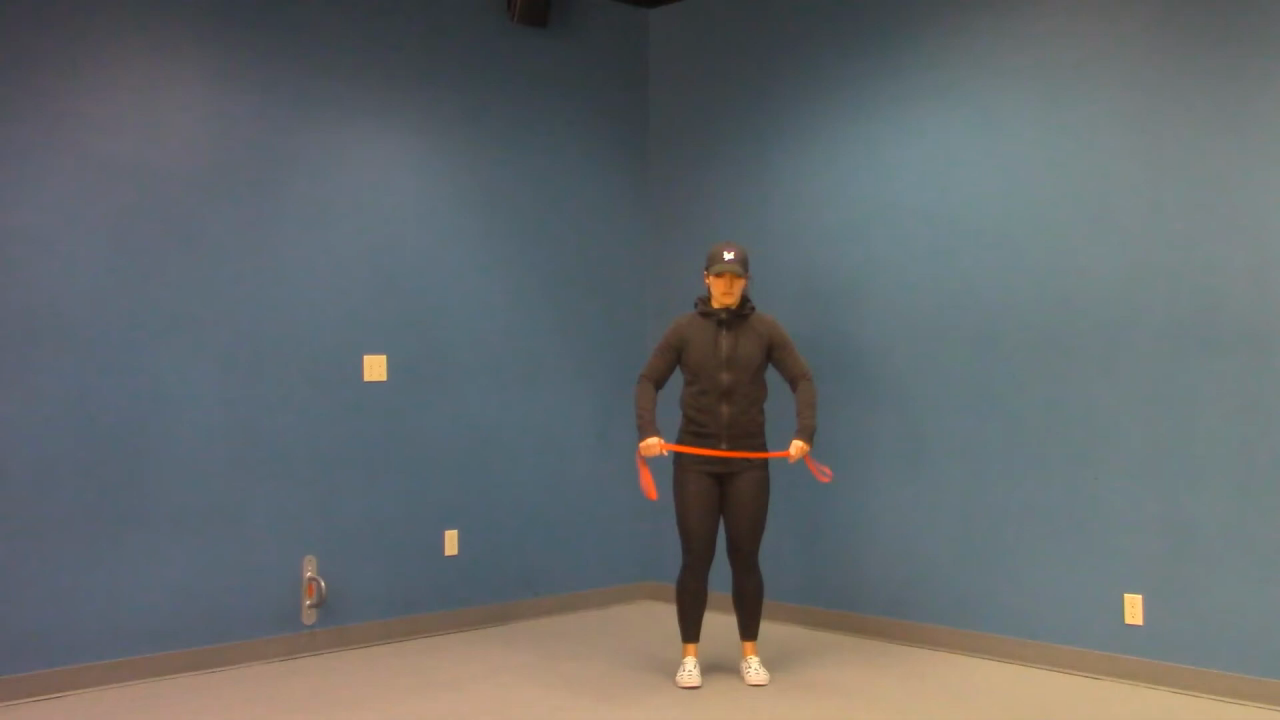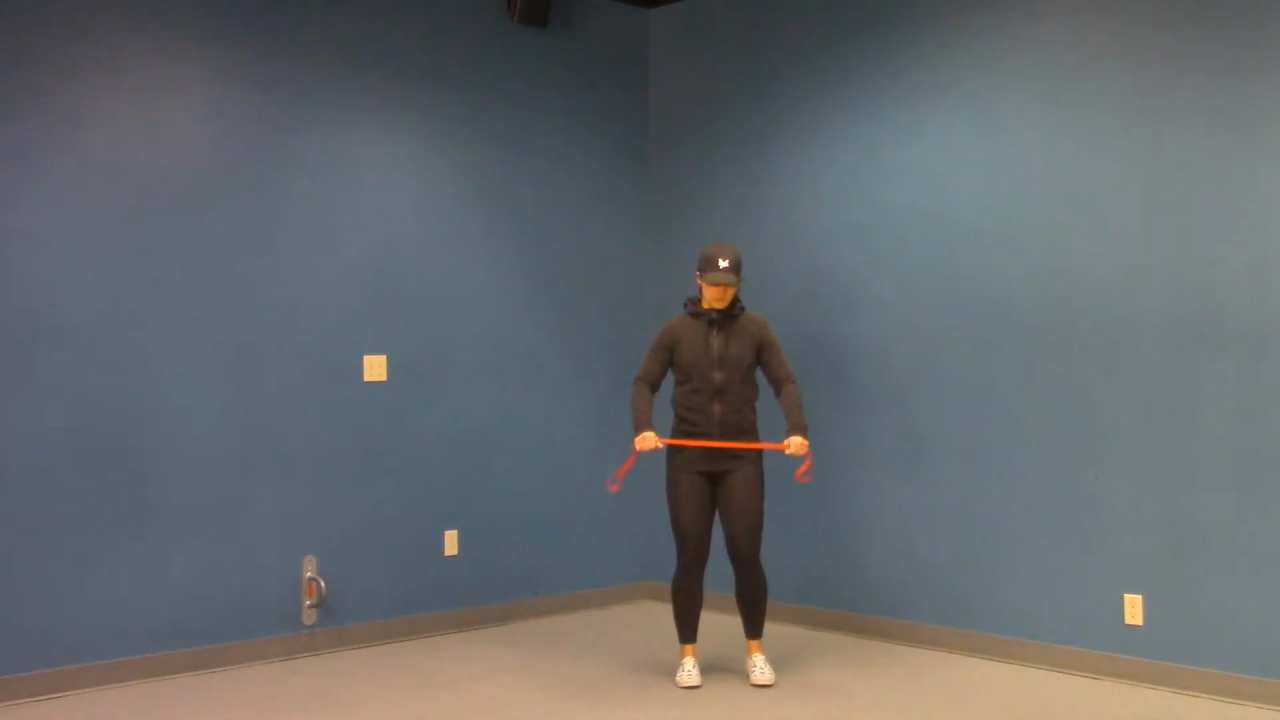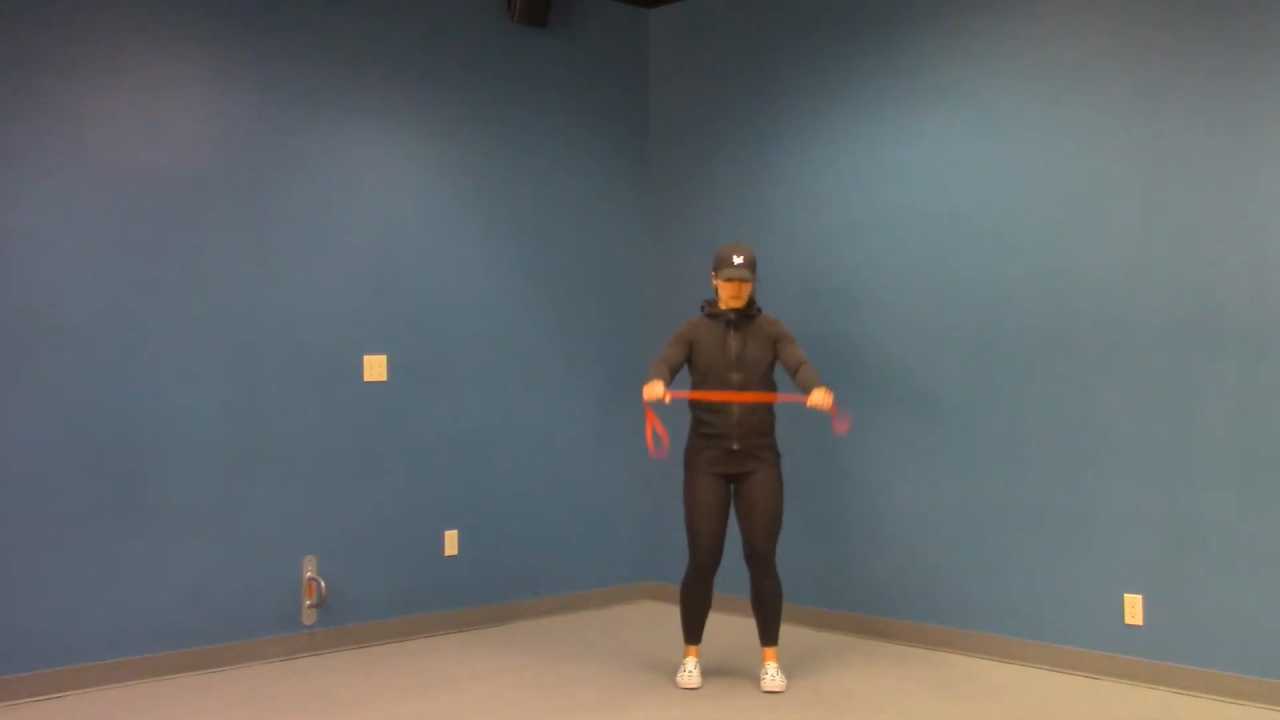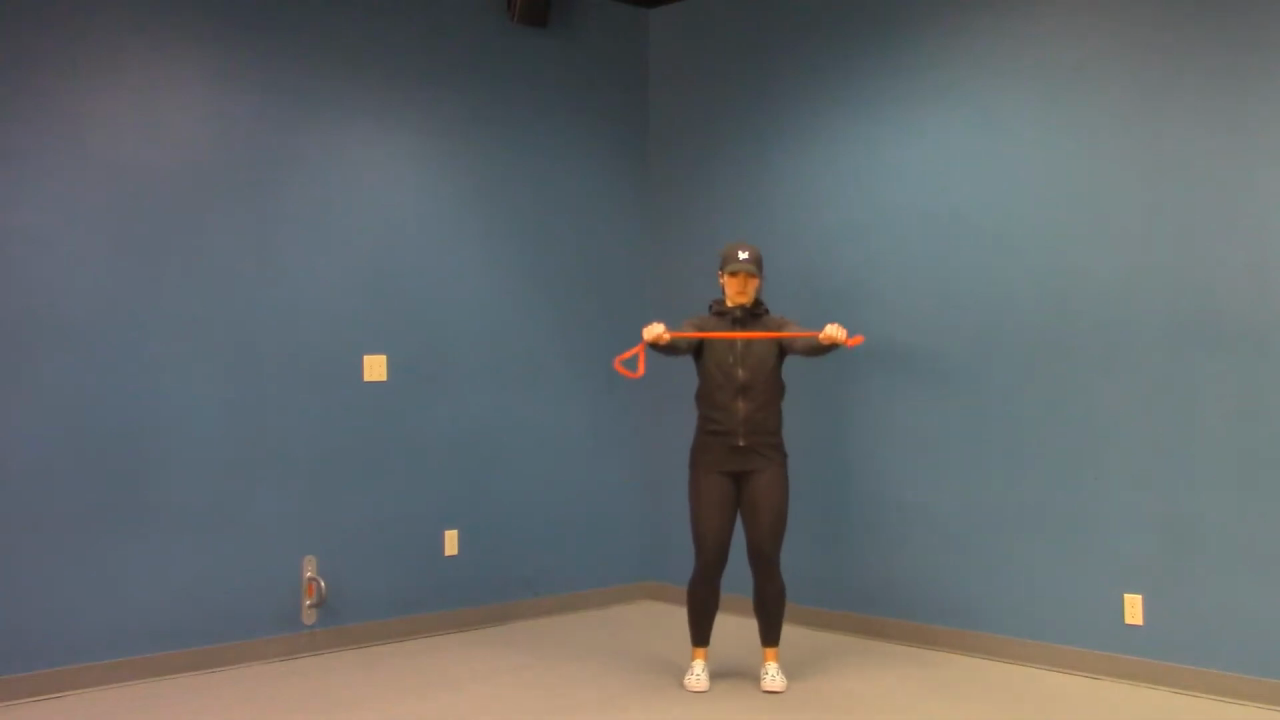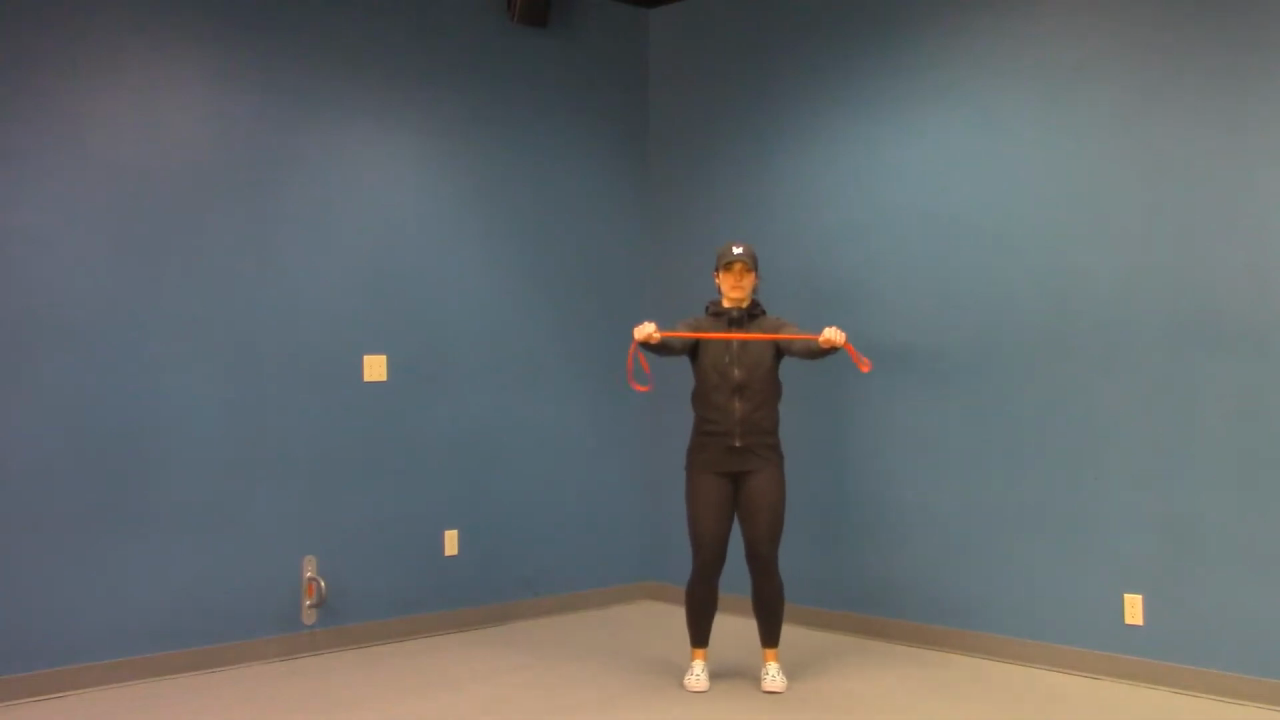
dt=0.3s
person 1, frame 1
left shoulder: (766, 329)
right shoulder: (685, 329)
left elbow: (801, 379)
right elbow: (648, 380)
left wrist: (804, 432)
right wrist: (647, 430)
left hip: (749, 458)
right hip: (695, 458)
left knee: (745, 558)
right knee: (695, 559)
left ankle: (749, 653)
right ankle: (690, 656)
person 1, frame 2
left shoulder: (755, 328)
right shoulder: (676, 329)
left elbow: (785, 382)
right elbow: (645, 382)
left wrist: (797, 428)
right wrist: (643, 426)
left hip: (741, 457)
right hip: (688, 457)
left knee: (746, 556)
right knee: (690, 559)
left ankle: (755, 651)
right ankle: (688, 656)
person 1, frame 3
left shoulder: (770, 329)
right shoulder: (694, 330)
left elbow: (799, 364)
right elbow: (666, 363)
left wrist: (817, 388)
right wrist: (654, 383)
left hip: (759, 459)
right hip: (706, 458)
left knee: (762, 560)
right knee: (702, 560)
left ankle: (770, 659)
right ankle: (690, 655)
person 1, frame 4
left shoulder: (776, 326)
right shoulder: (703, 325)
left elbow: (804, 342)
right elbow: (678, 342)
left wrist: (828, 338)
right wrist: (657, 337)
left hip: (764, 458)
right hip: (712, 457)
left knee: (765, 561)
right knee: (708, 561)
left ankle: (770, 660)
right ankle: (698, 658)
person 1, frame 5
left shoulder: (772, 328)
right shoulder: (699, 327)
left elbow: (801, 346)
right elbow: (673, 343)
left wrist: (826, 342)
right wrist: (651, 338)
left hip: (761, 459)
right hip: (709, 459)
left knee: (764, 561)
right knee: (706, 563)
left ankle: (771, 660)
right ankle: (698, 659)
